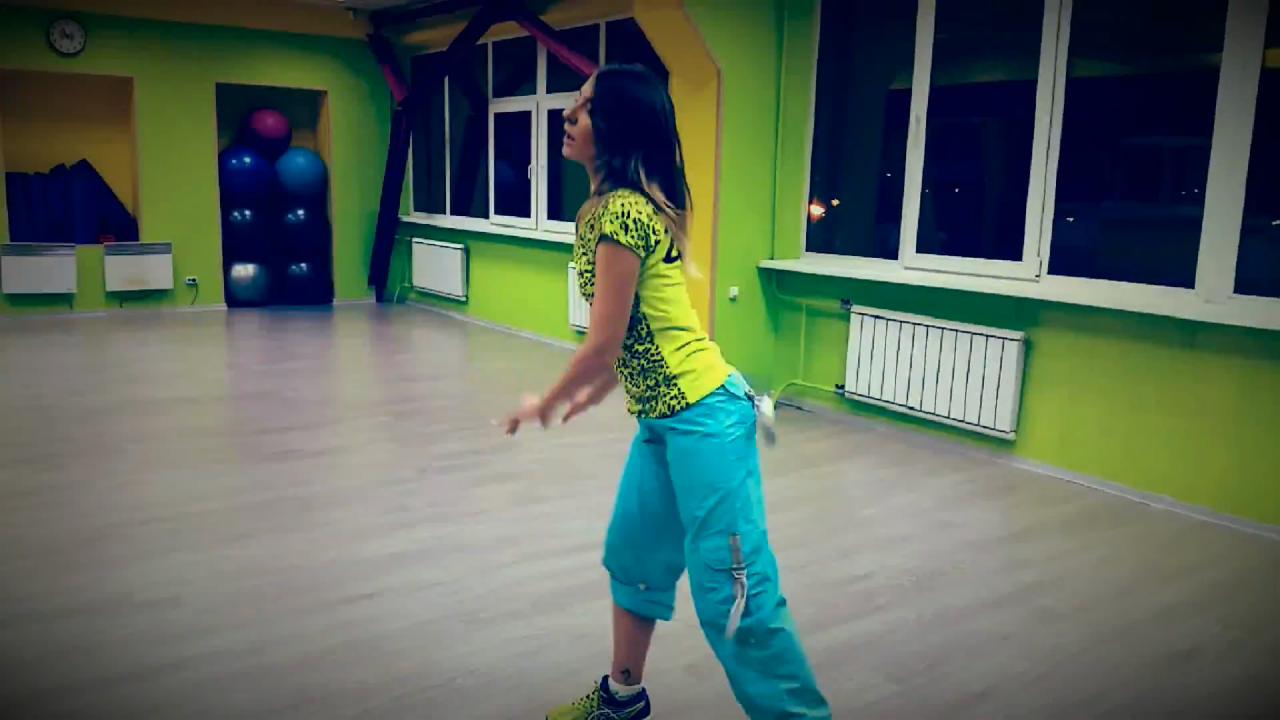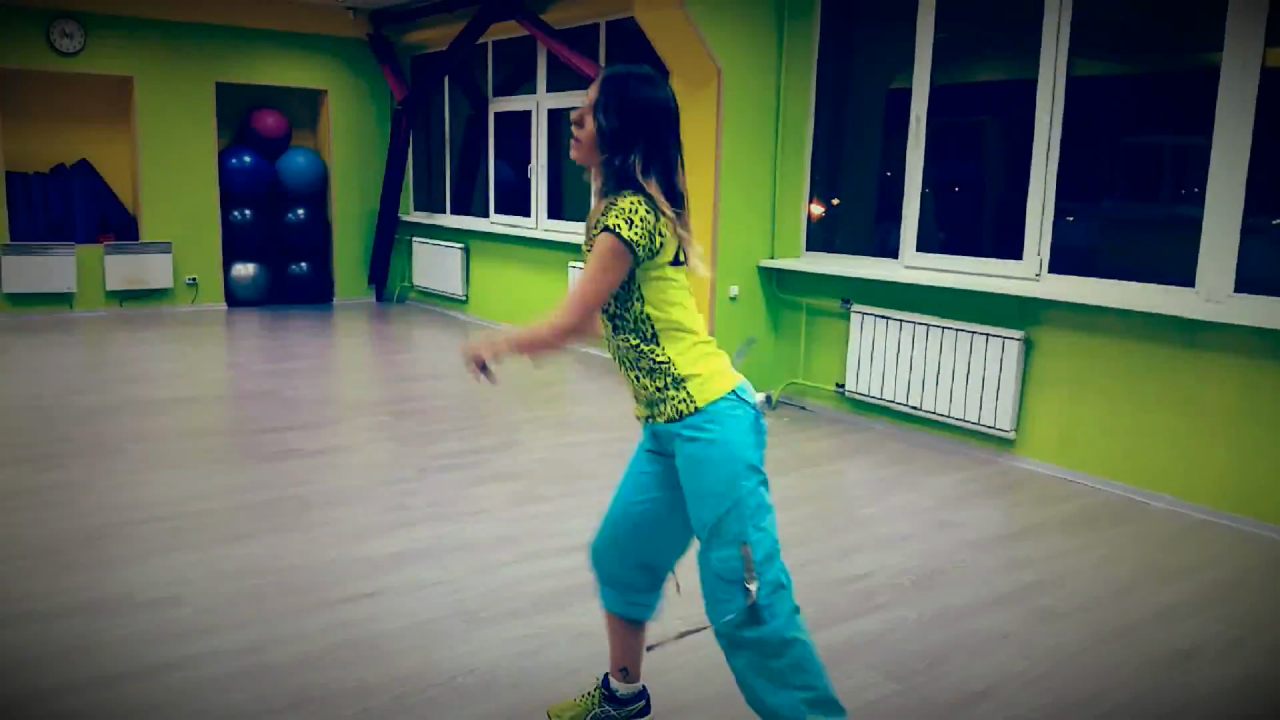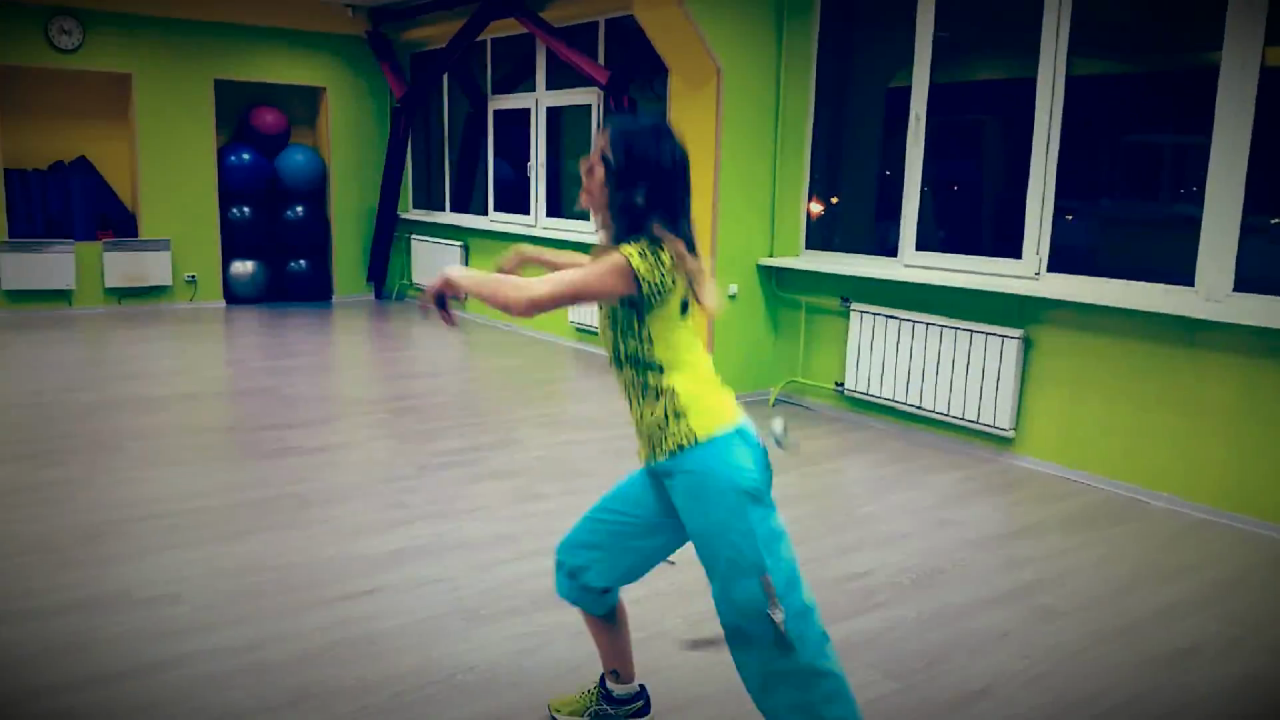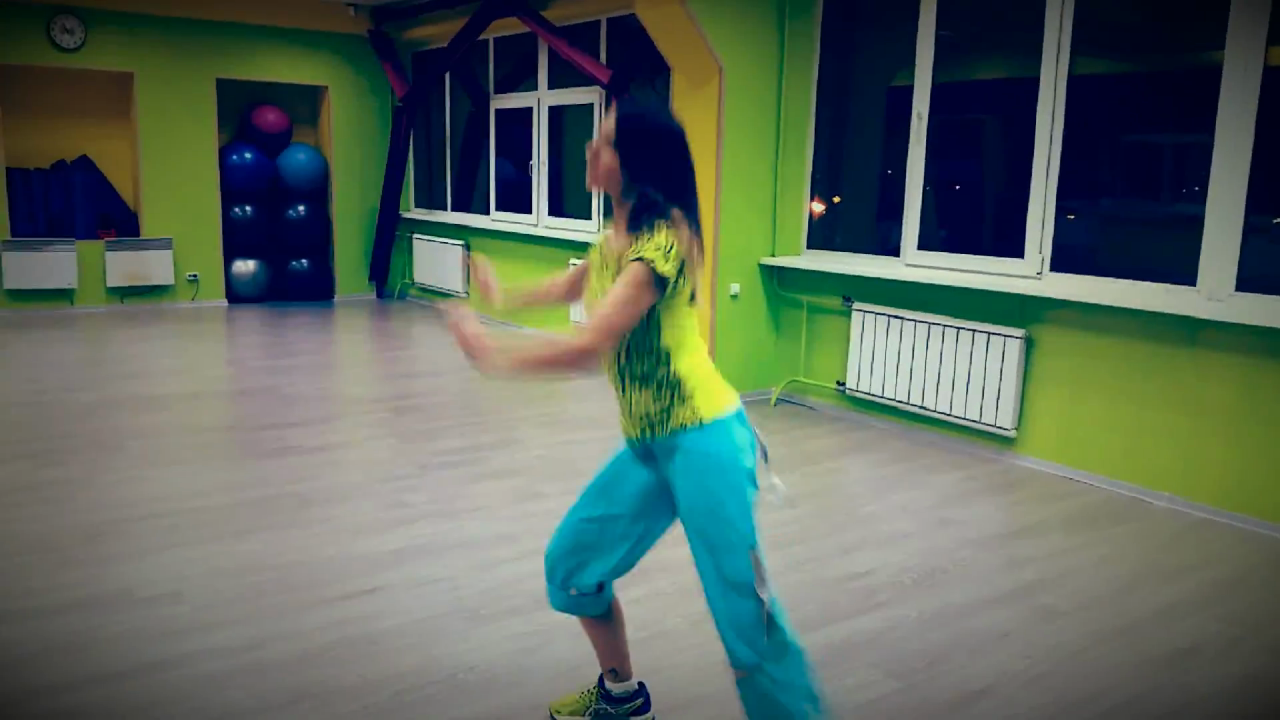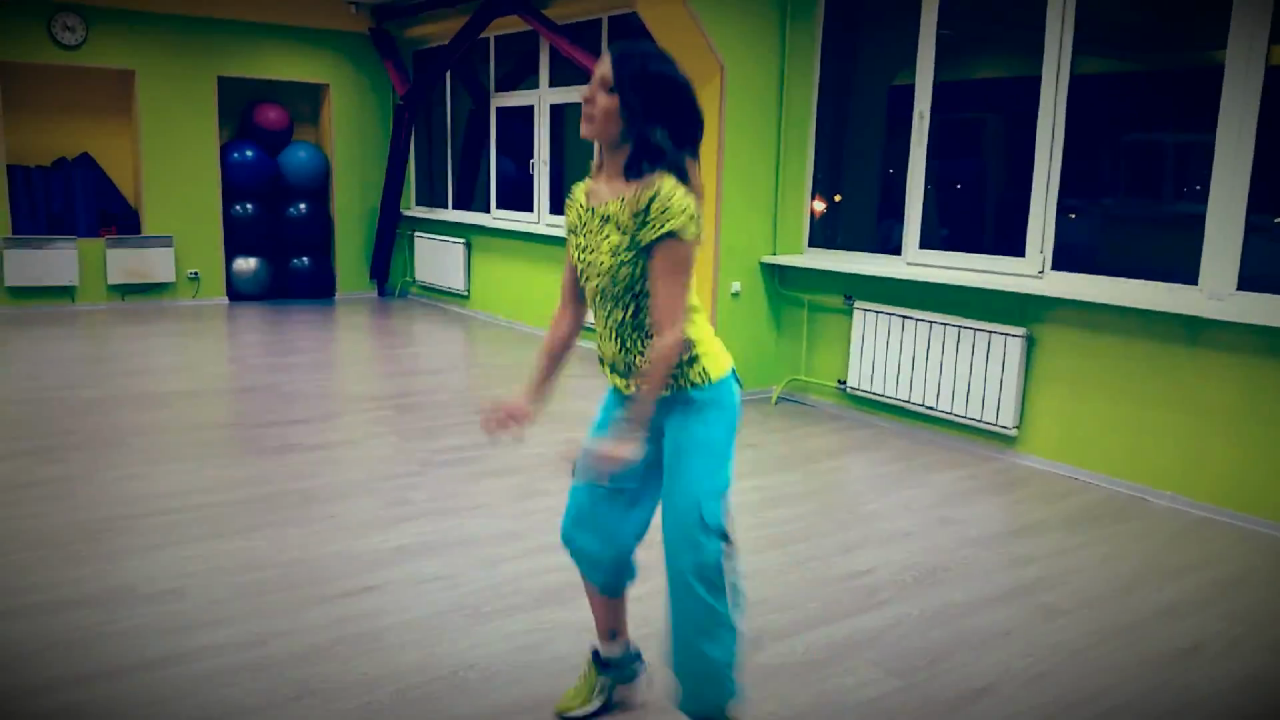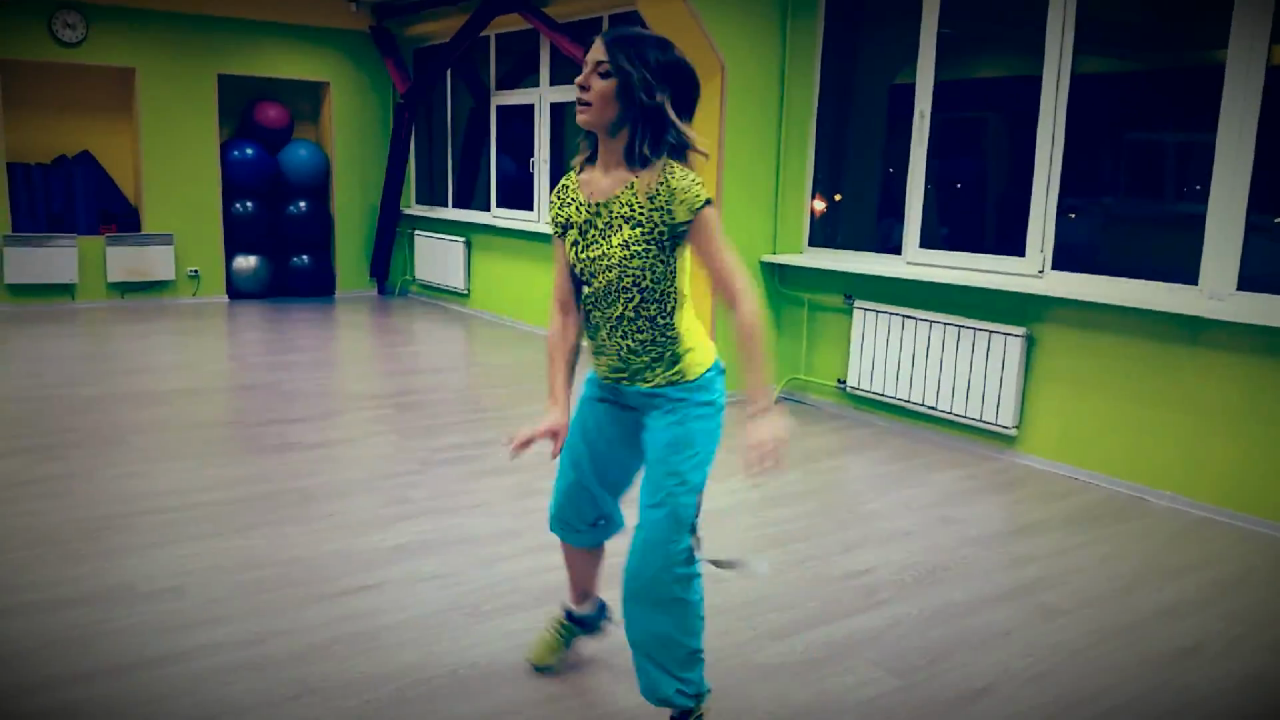
dt=0.1s
person 1, frame 1
left shoulder: (621, 211)
right shoulder: (622, 207)
left elbow: (605, 343)
left wrist: (546, 401)
right wrist: (594, 391)
left hip: (702, 418)
right hip: (663, 422)
left knee: (731, 600)
right knee: (632, 553)
person 1, frame 2
left shoulder: (627, 214)
right shoulder: (632, 208)
left elbow: (569, 323)
left wrist: (494, 345)
left hip: (709, 422)
right hip: (667, 428)
left knee: (746, 601)
right knee: (617, 554)
person 1, frame 3
left shoulder: (642, 261)
right shoulder: (632, 255)
left elbow: (532, 299)
right elbow: (579, 266)
left wrist: (457, 279)
right wrist: (527, 254)
left hip: (712, 460)
right hip: (668, 465)
left knee: (768, 624)
right knee: (581, 561)
person 1, frame 4
left shoulder: (660, 244)
right shoulder: (618, 238)
left elbow: (586, 346)
right elbow: (567, 286)
left wrist: (492, 352)
right wrist: (499, 287)
left hip: (704, 440)
right hip: (646, 446)
left knee: (745, 609)
right knee: (570, 562)
person 1, frame 5
left shoulder: (664, 199)
right shoulder: (584, 198)
left elbow: (673, 330)
right elbow: (571, 309)
left wrist: (631, 432)
right wrist: (532, 393)
left hip: (697, 398)
right hip: (629, 394)
left knee: (694, 557)
right knee: (588, 530)
right ankle: (615, 657)
person 1, frame 6
left shoulder: (680, 188)
right shoulder: (573, 194)
left elbow: (740, 297)
right elbow: (570, 311)
left wrist: (759, 409)
right wrist: (557, 409)
left hip: (681, 392)
right hip: (608, 387)
left knee: (657, 553)
right knee: (575, 510)
right ankle: (583, 610)
